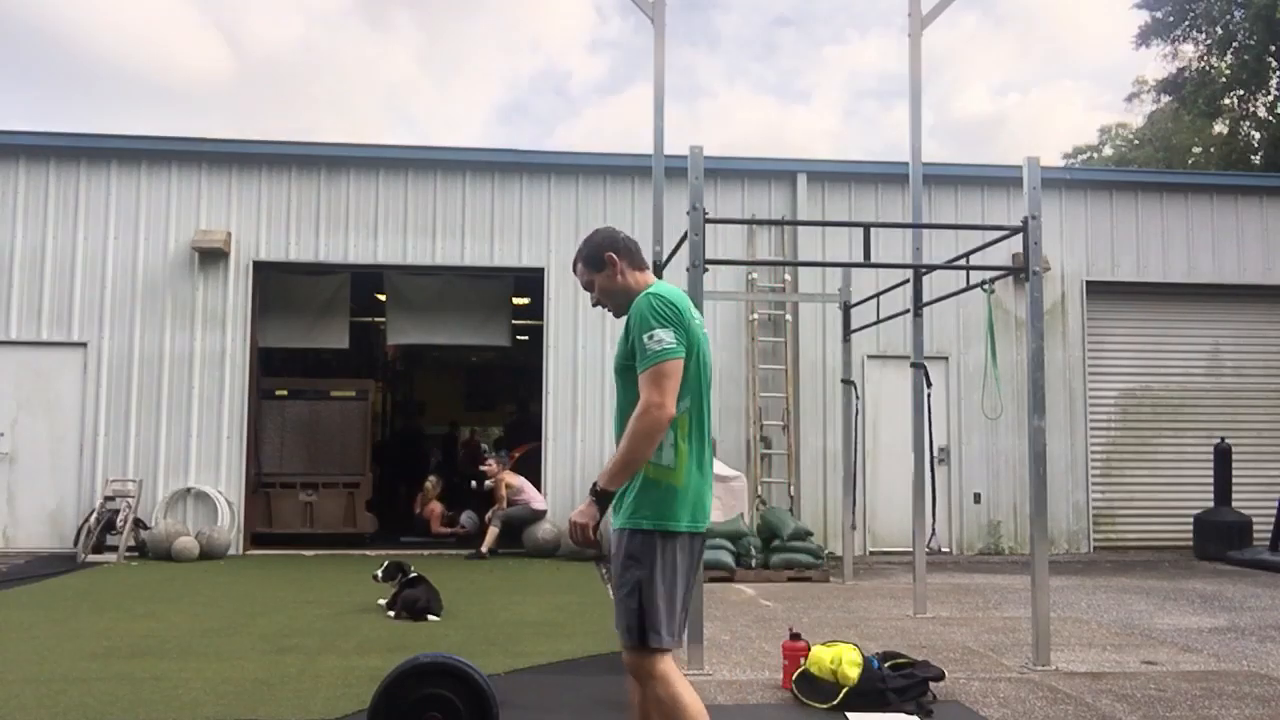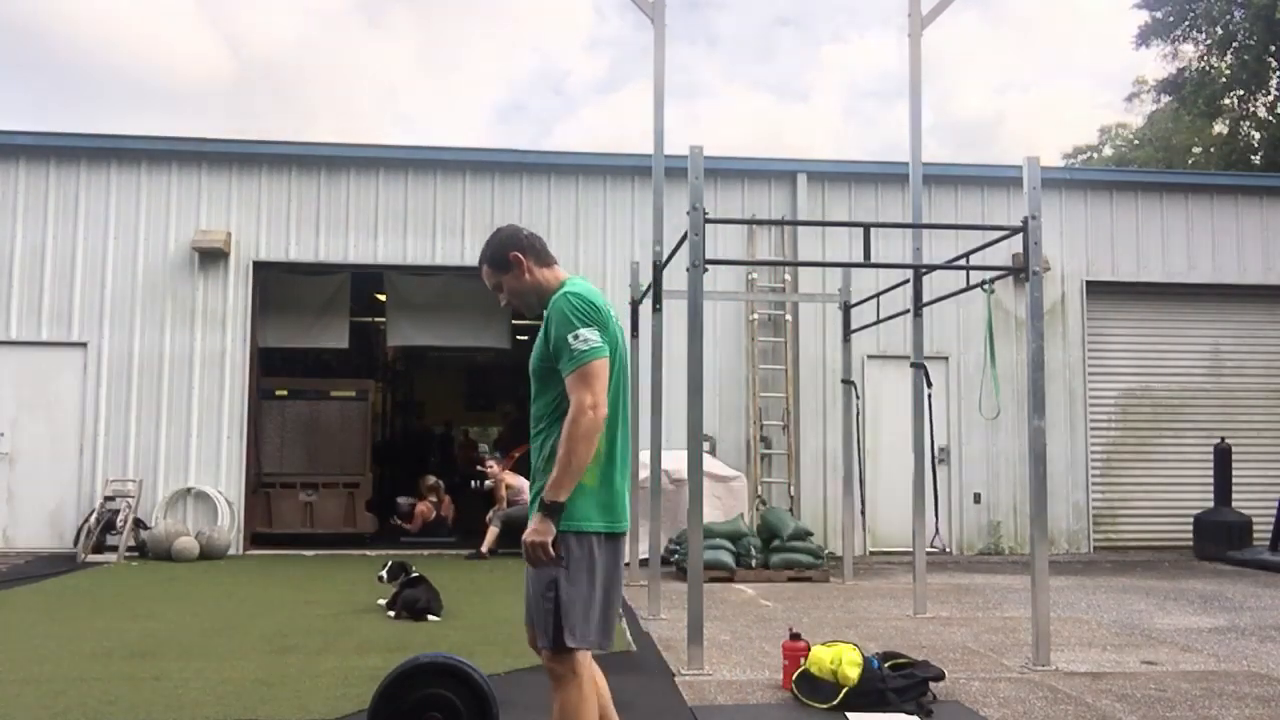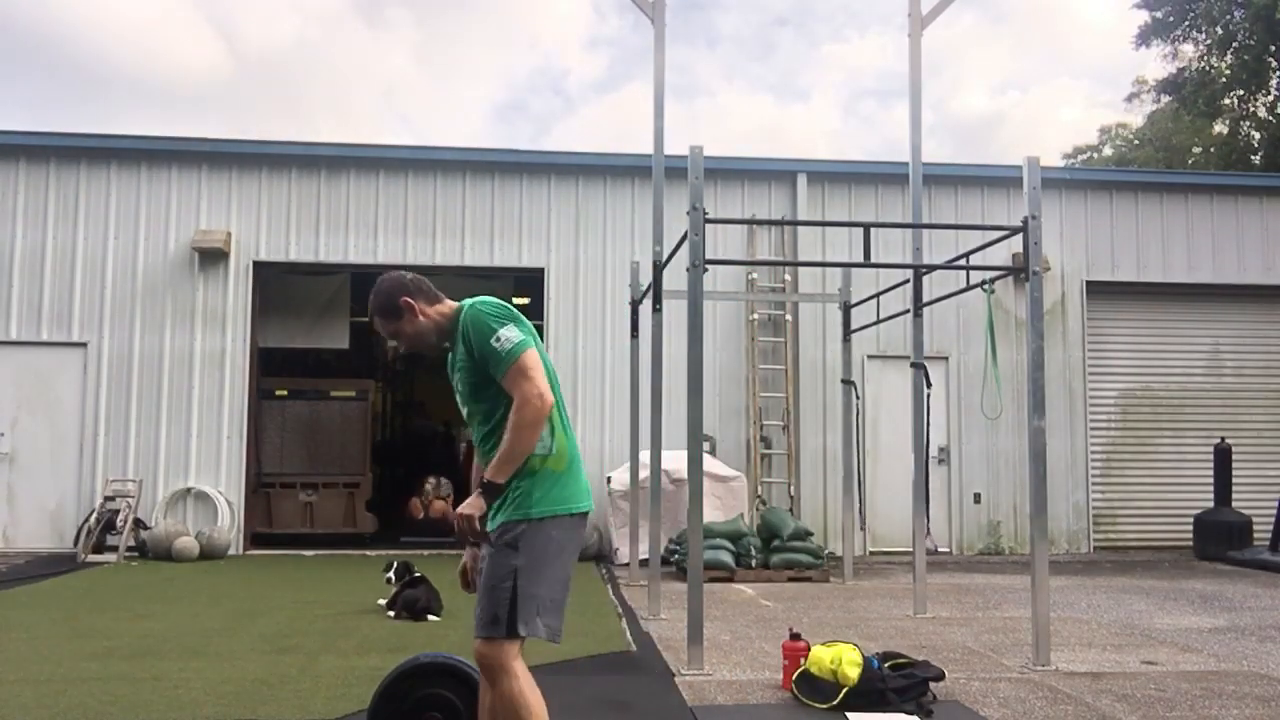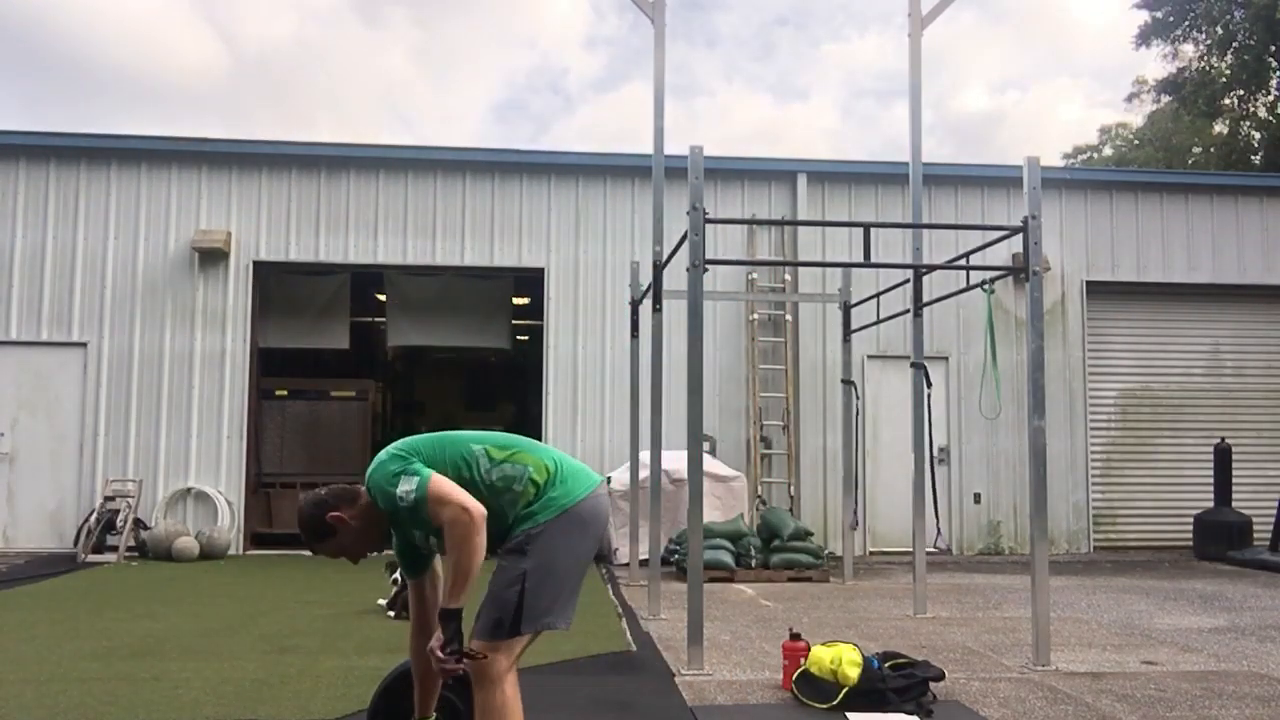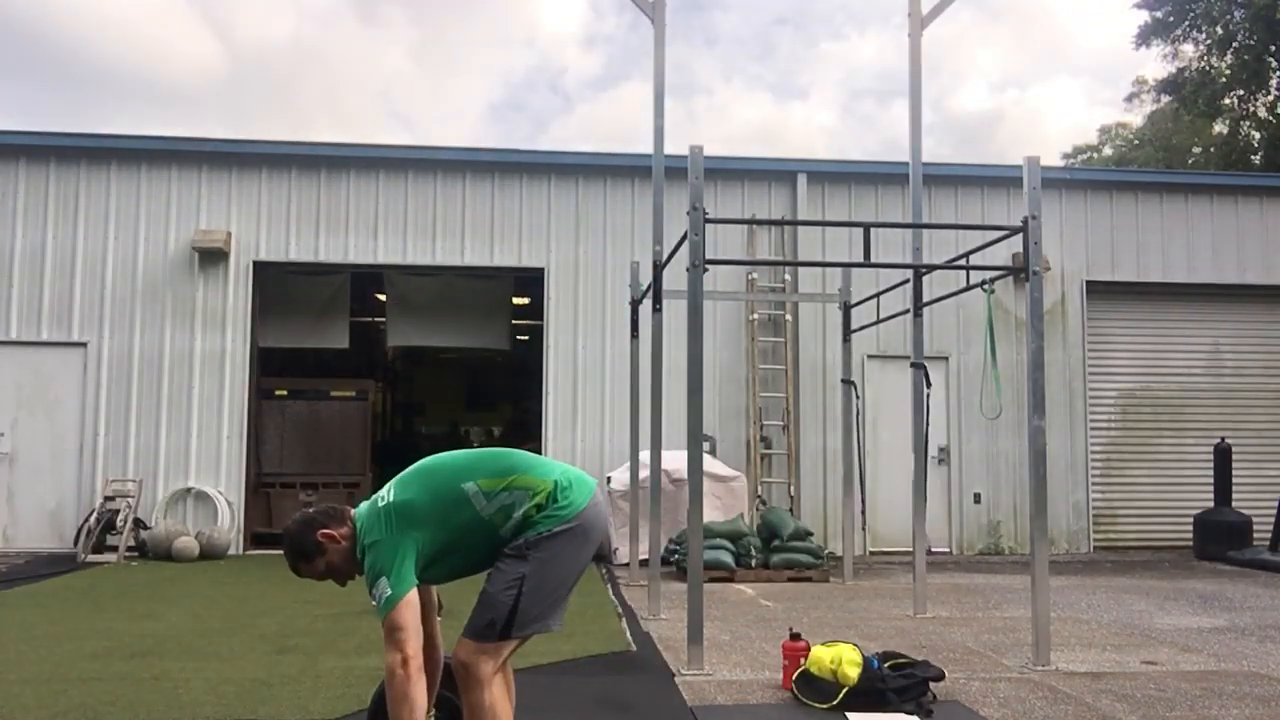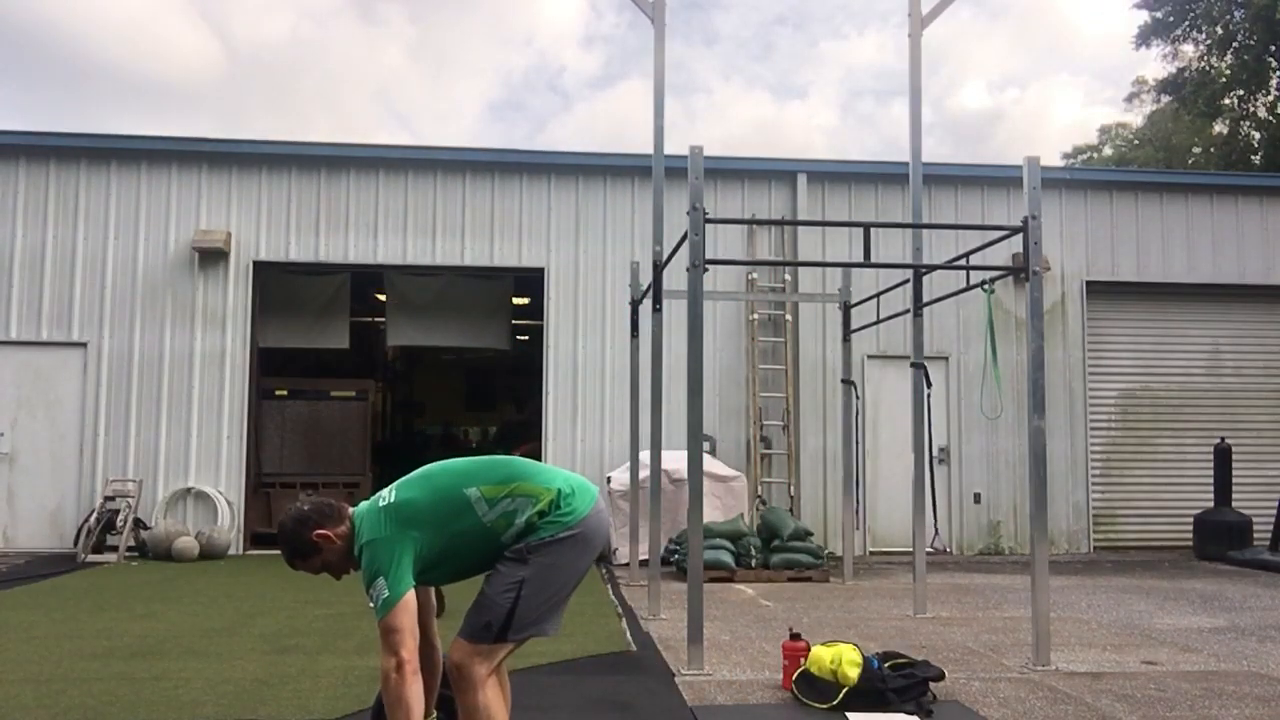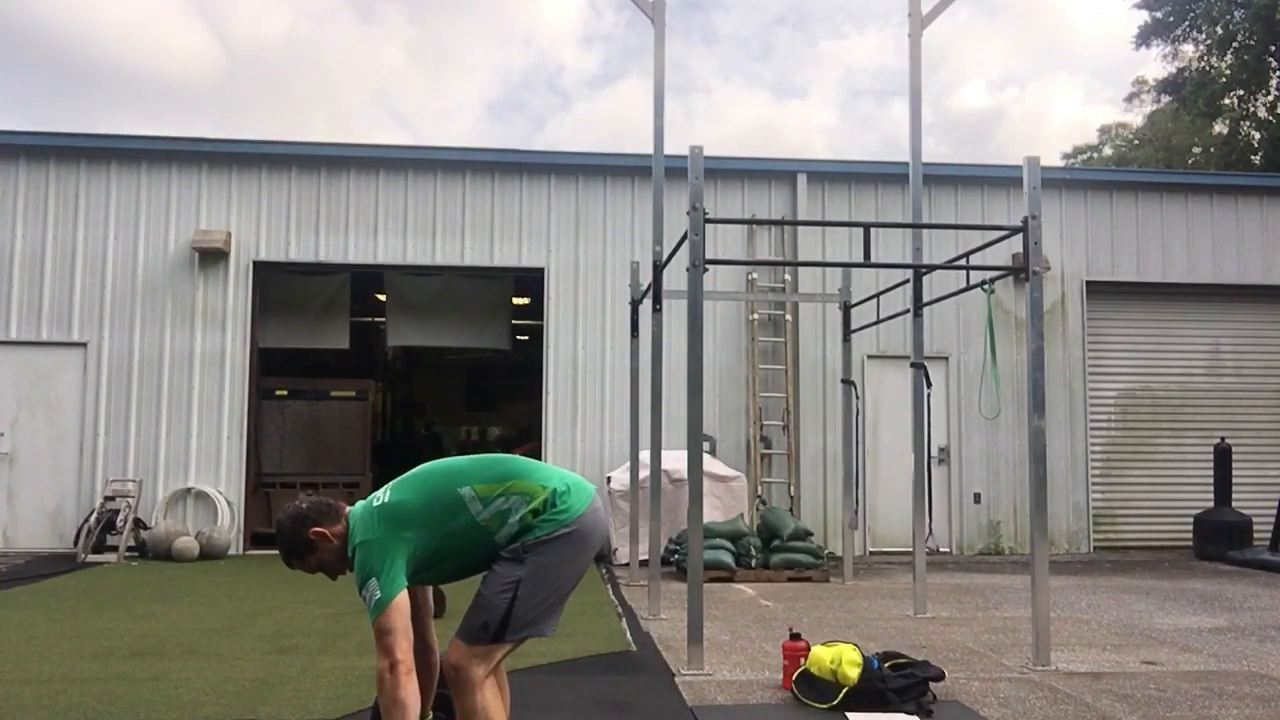
dt=0.7s
person 1, frame 1
left shoulder: (654, 306)
right shoulder: (668, 309)
left elbow: (657, 410)
left wrist: (597, 498)
right wrist: (610, 496)
left hip: (655, 509)
right hip: (668, 505)
left knee: (648, 658)
right knee: (644, 648)
person 1, frame 2
left shoulder: (570, 305)
right shoulder: (578, 304)
left elbow: (589, 410)
left wrist: (547, 510)
left hip: (575, 513)
right hip: (579, 508)
left knee: (565, 656)
right knee: (547, 639)
person 1, frame 3
left shoulder: (481, 318)
right shoulder: (459, 354)
left elbow: (536, 397)
left wrist: (486, 492)
right wrist: (476, 543)
left hip: (543, 502)
right hip: (521, 501)
left knee: (498, 652)
right knee: (494, 650)
person 1, frame 4
left shoulder: (386, 477)
right shoulder: (407, 526)
left elbow: (468, 513)
right elbow: (424, 626)
left wrist: (450, 618)
left hip: (562, 506)
right hip: (573, 505)
left knee: (490, 660)
right knee: (494, 654)
person 1, frame 5
left shoulder: (383, 539)
right shoulder: (392, 519)
left elbow: (404, 661)
right elbow: (424, 643)
left hip: (562, 513)
right hip: (574, 503)
left knee: (475, 662)
right knee: (489, 653)
person 1, frame 6
left shoulder: (381, 540)
right shoulder: (392, 521)
left elbow: (401, 663)
right elbow: (423, 645)
left hip: (563, 521)
right hip: (575, 510)
left knee: (469, 663)
right knee: (484, 654)
person 1, frame 7
left shoulder: (373, 541)
right shoulder: (389, 521)
left elbow: (397, 664)
right elbow: (421, 643)
left hip: (559, 520)
right hip: (572, 507)
left knee: (466, 664)
right knee: (482, 655)
